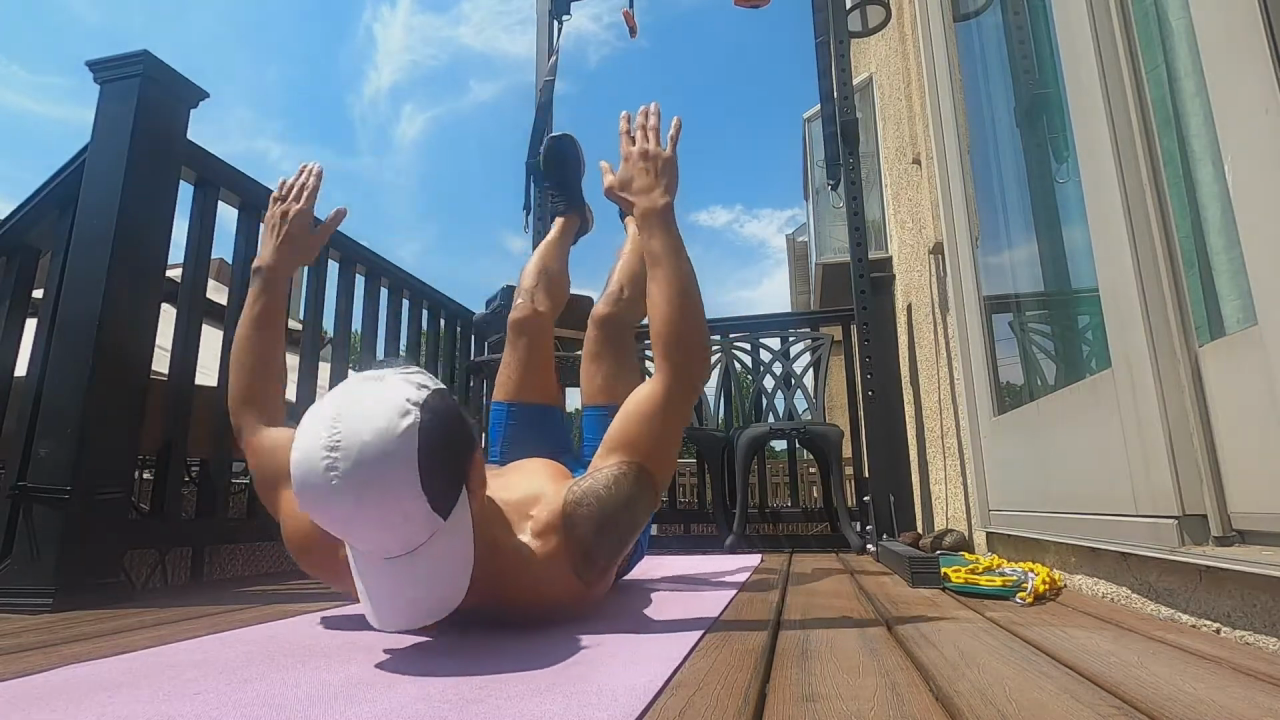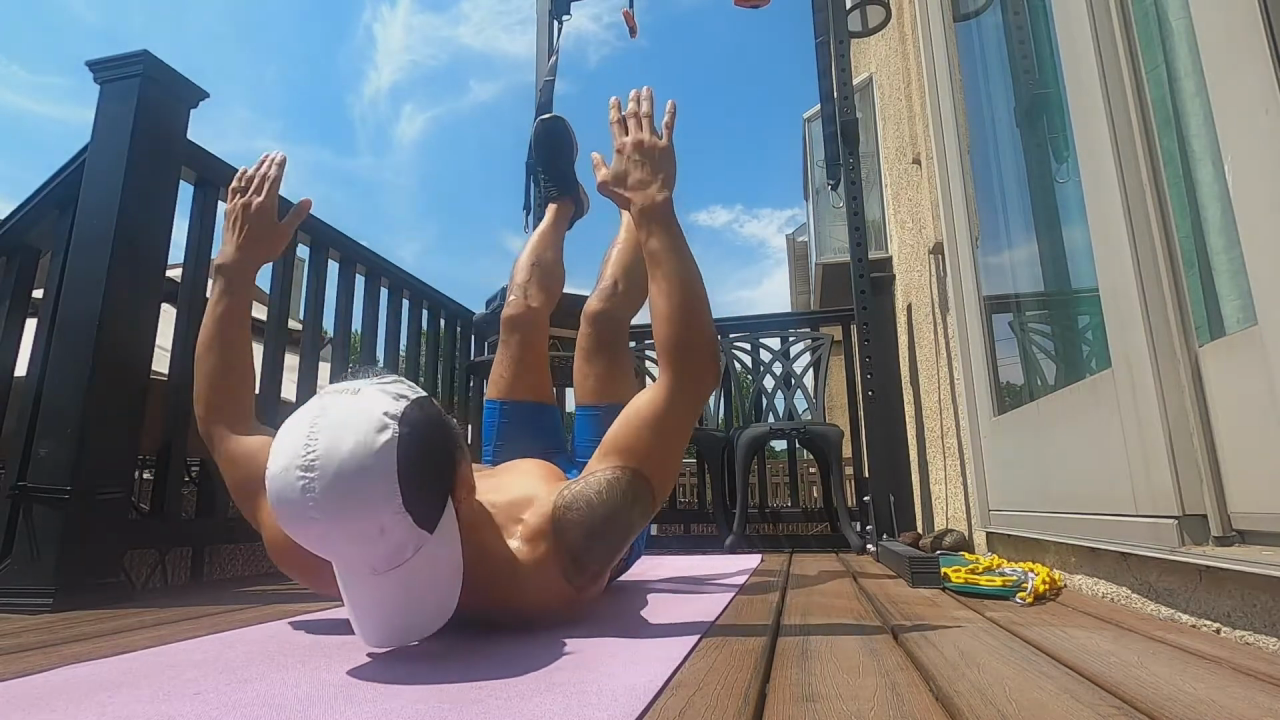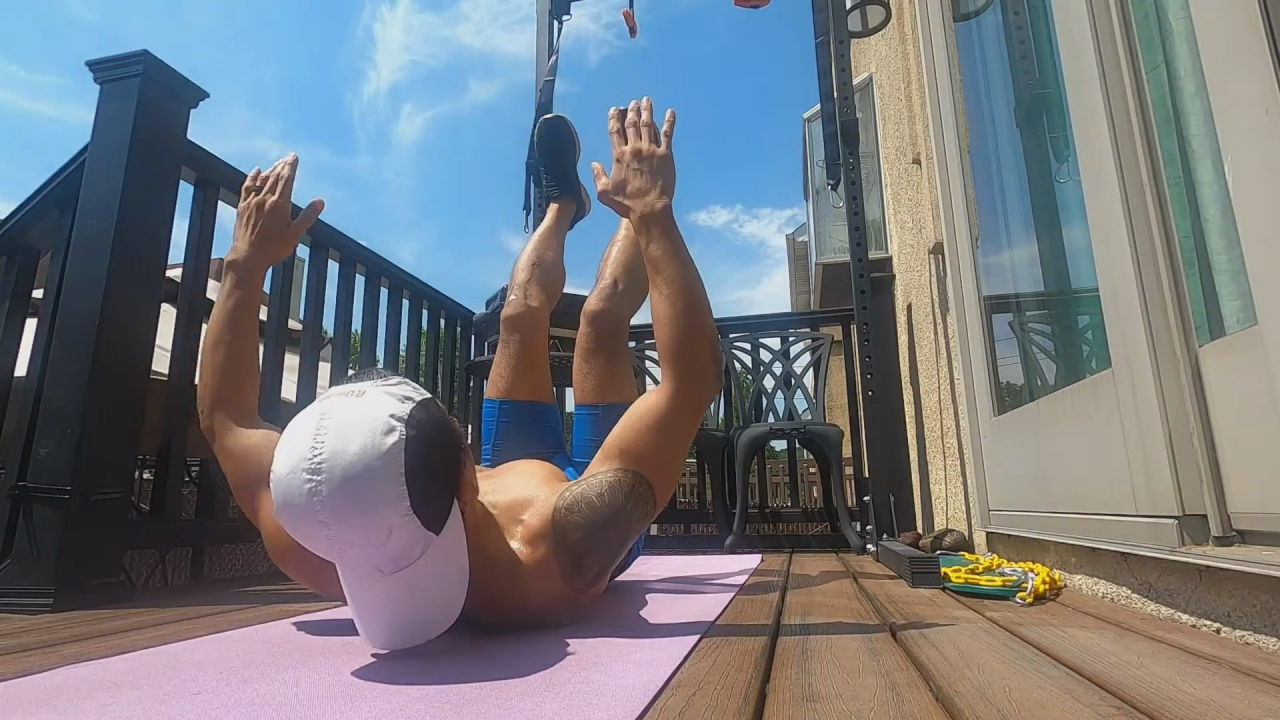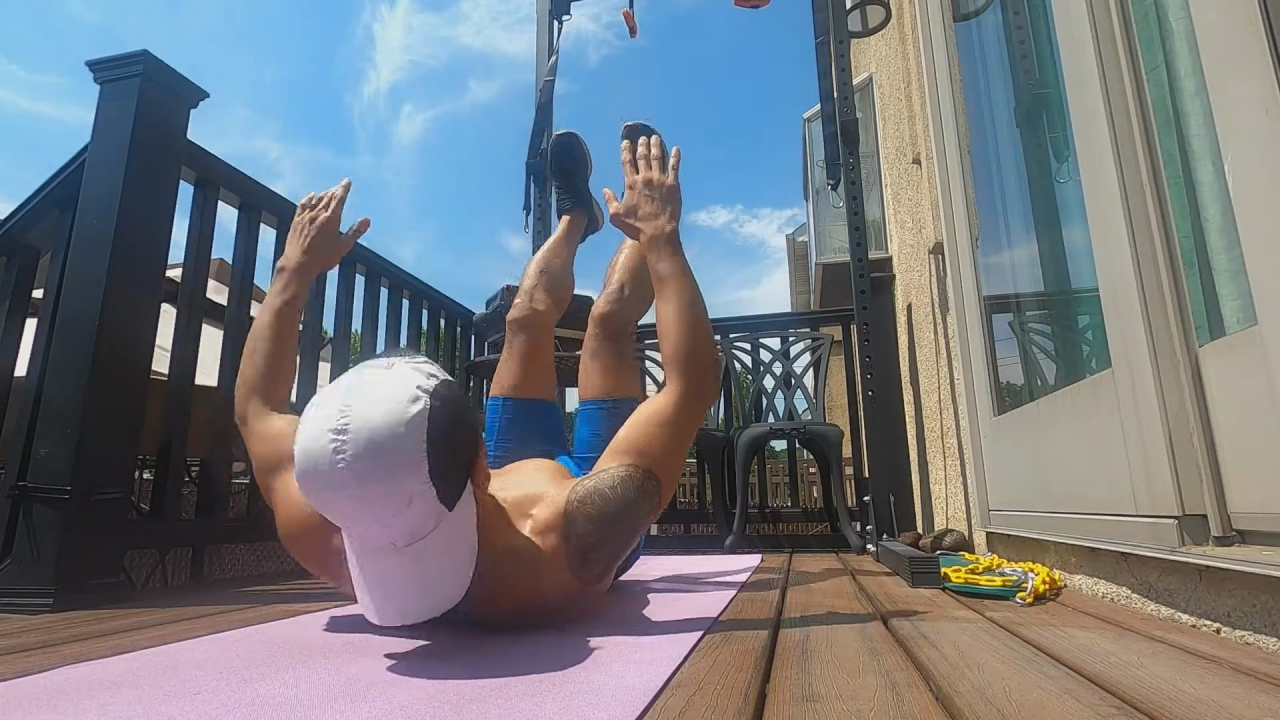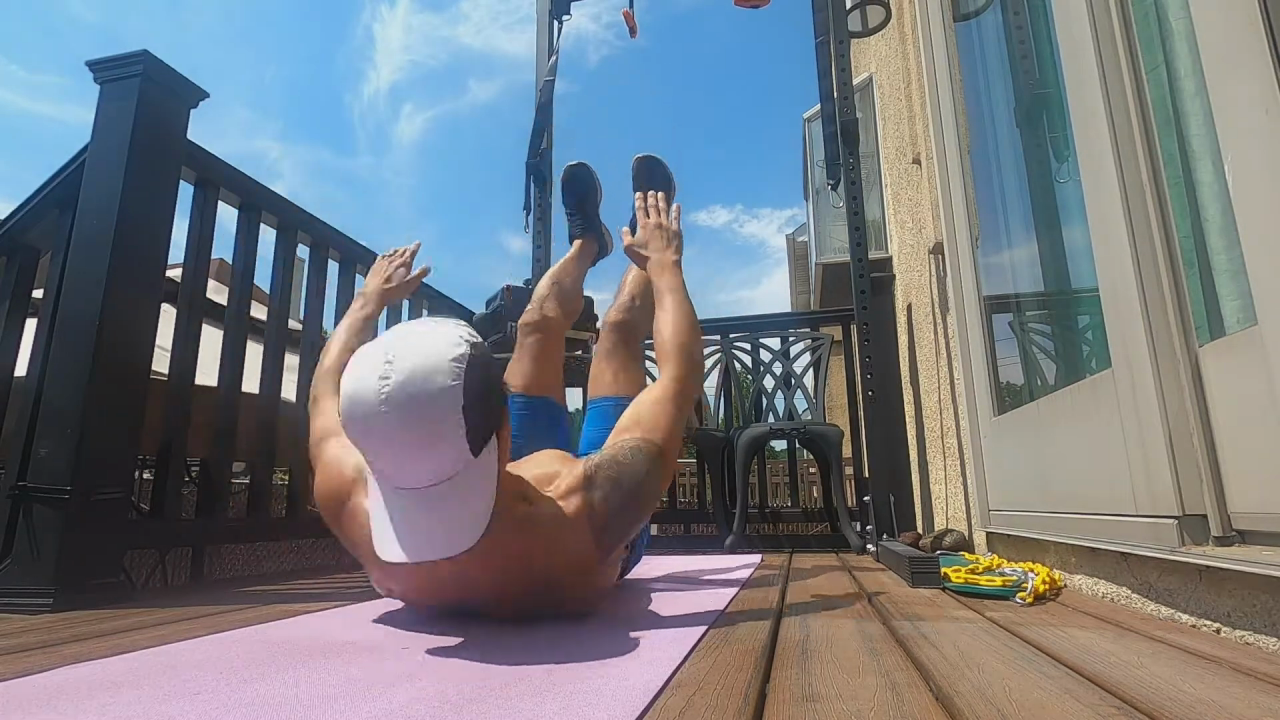
dt=0.1s
person 1, frame 1
left shoulder: (323, 543)
right shoulder: (575, 545)
left elbow: (250, 413)
right elbow: (684, 372)
left wrist: (271, 266)
right wrist: (654, 211)
left knee: (529, 316)
right knee: (609, 320)
left ankle: (568, 219)
right ankle: (636, 220)
person 1, frame 2
left shoulder: (304, 548)
right shoulder: (565, 554)
left elbow: (221, 419)
right elbow: (692, 371)
left wrist: (235, 264)
right wrist: (654, 207)
left knee: (523, 314)
right knee: (603, 315)
left ankle: (561, 204)
right ankle: (633, 214)
person 1, frame 3
left shoulder: (309, 549)
right shoulder: (567, 555)
left elbow: (224, 416)
right elbow: (694, 378)
left wrist: (245, 264)
right wrist: (655, 215)
left knee: (522, 314)
right knee: (602, 316)
left ankle: (563, 205)
right ankle: (634, 221)
person 1, frame 4
left shoulder: (319, 536)
right shoulder: (572, 547)
left elbow: (256, 403)
right elbow: (697, 377)
left wrist: (293, 271)
right wrist: (663, 234)
left knee: (529, 315)
right knee: (610, 317)
left ankle: (575, 219)
right ankle: (644, 231)
person 1, frame 5
left shoulder: (357, 514)
right shoulder: (589, 519)
left elbow: (325, 394)
right elbow: (680, 376)
left wrist: (369, 299)
right wrist: (665, 265)
left knee: (539, 322)
right knee: (619, 326)
left ankle: (586, 241)
right ankle: (648, 261)
